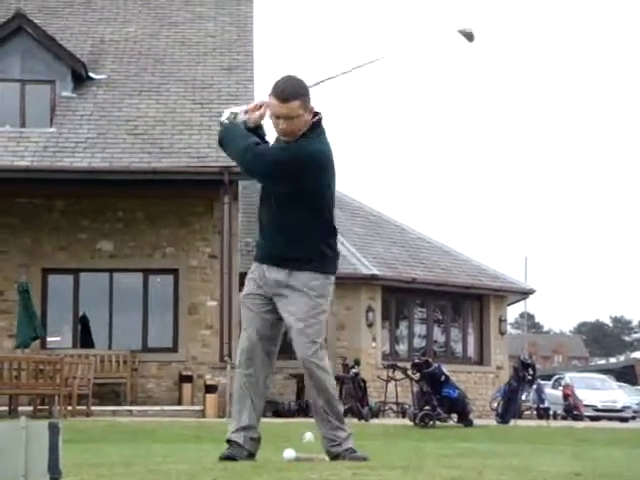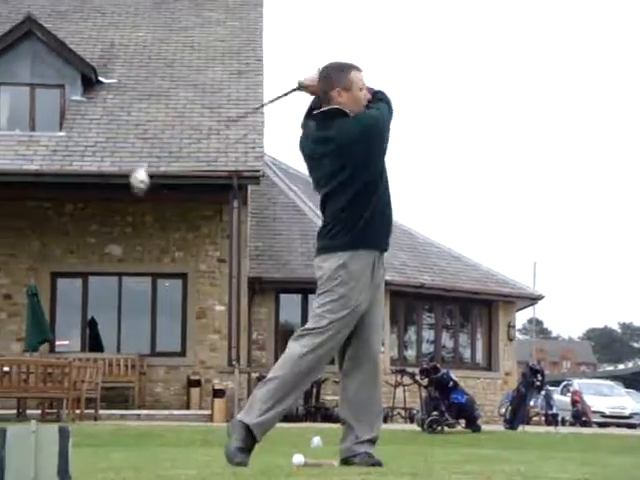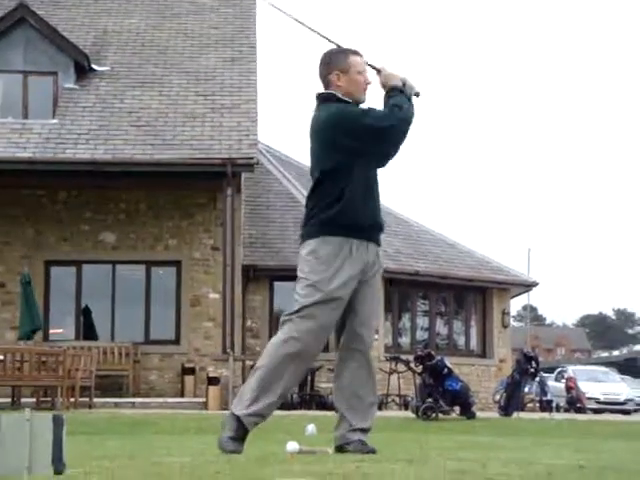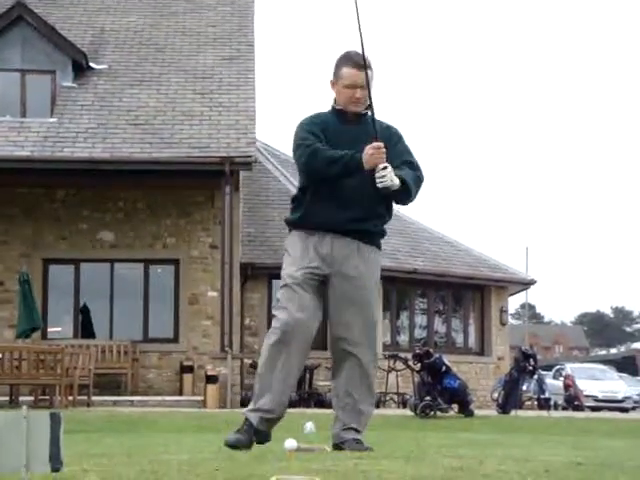
dt=0.7s
person 1, frame 1
left shoulder: (307, 150)
right shoulder: (280, 146)
left elbow: (248, 155)
left wrist: (234, 125)
right wrist: (252, 125)
left hip: (310, 271)
right hip: (267, 267)
left knee: (310, 355)
right knee: (250, 354)
left ankle: (340, 441)
right ankle: (244, 439)
person 1, frame 2
left shoulder: (313, 136)
right shoulder: (363, 129)
right elbow: (379, 103)
left wrist: (319, 92)
right wrist: (327, 90)
left hip: (364, 259)
right hip: (349, 259)
left knee: (364, 357)
right knee: (313, 346)
left ankle: (358, 444)
right ankle: (249, 425)
person 1, frame 3
left shoulder: (351, 121)
right shoulder: (333, 117)
left elbow: (381, 152)
right elbow: (387, 125)
left wrist: (398, 95)
right wrist: (398, 91)
left hip: (366, 246)
right hip: (331, 244)
left knee: (359, 343)
right knee: (299, 335)
left ankle: (352, 431)
right ankle: (242, 418)
person 1, frame 4
left shoulder: (387, 135)
right shoulder: (313, 126)
left elbow: (413, 179)
right elbow: (313, 162)
left wrist: (394, 178)
right wrist: (359, 162)
left hip: (361, 247)
right hip: (309, 240)
left knee: (357, 342)
right knee: (288, 328)
left ankle: (349, 429)
right ankle: (259, 419)
